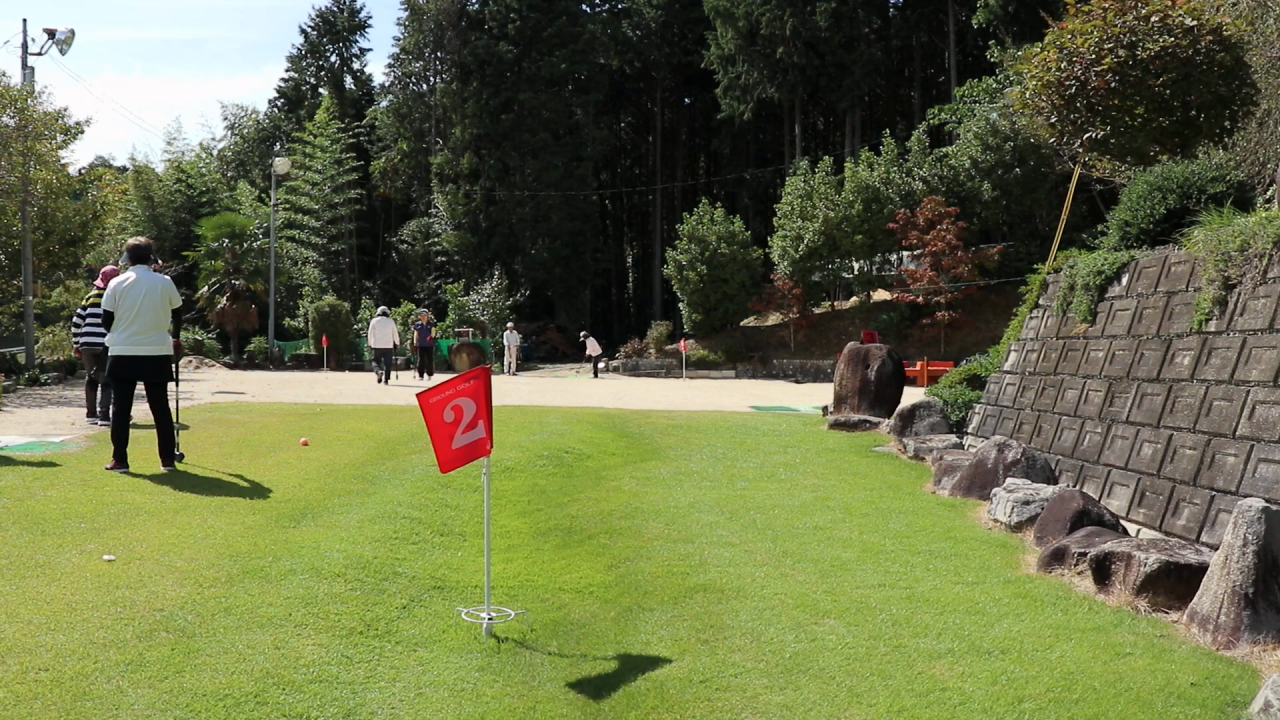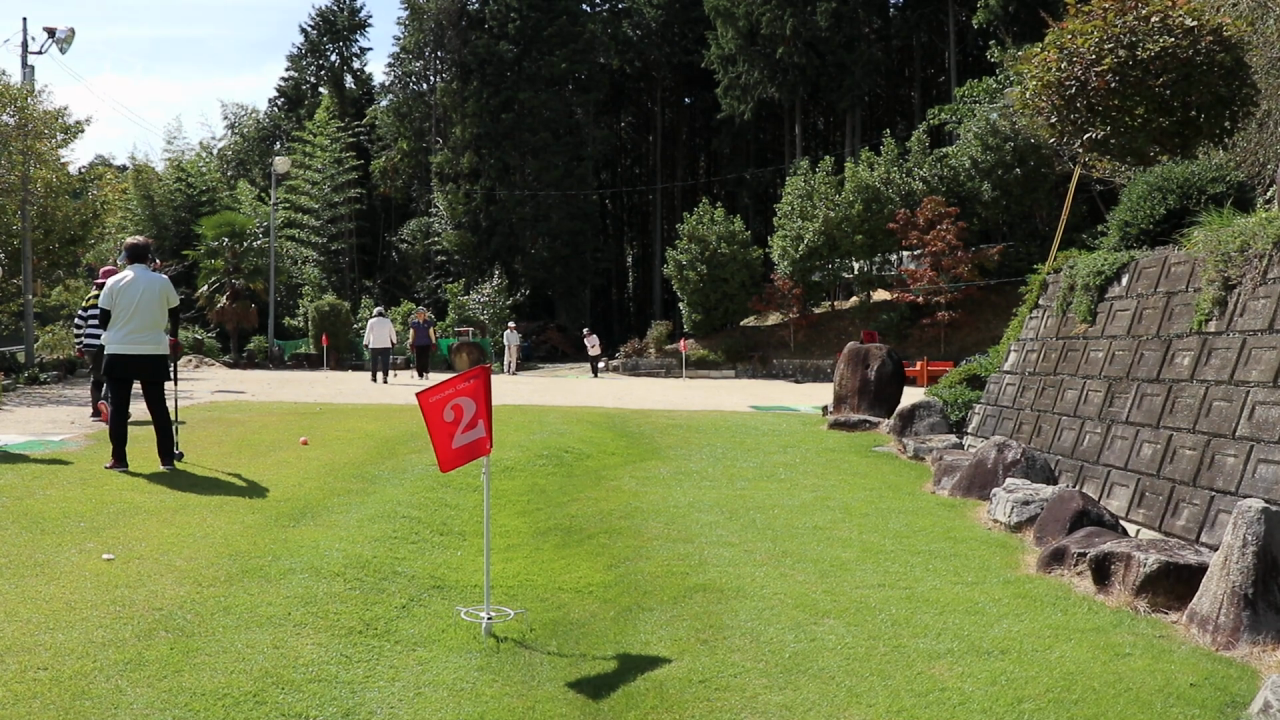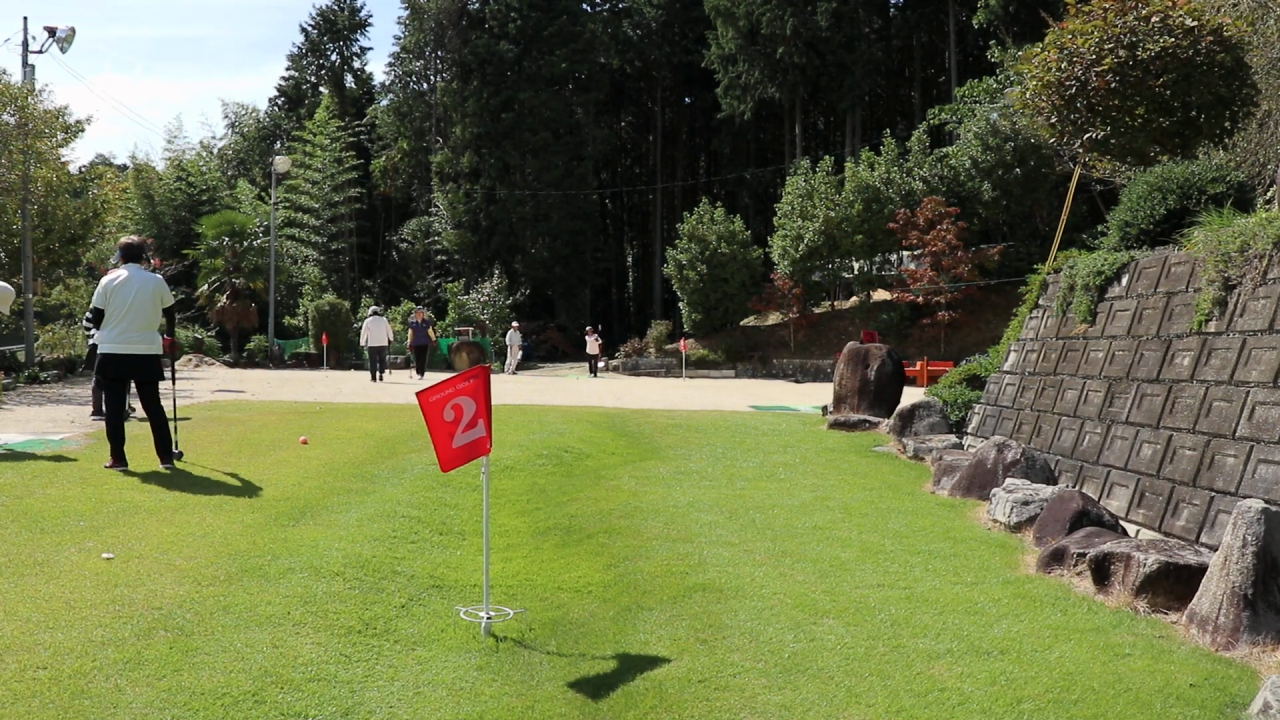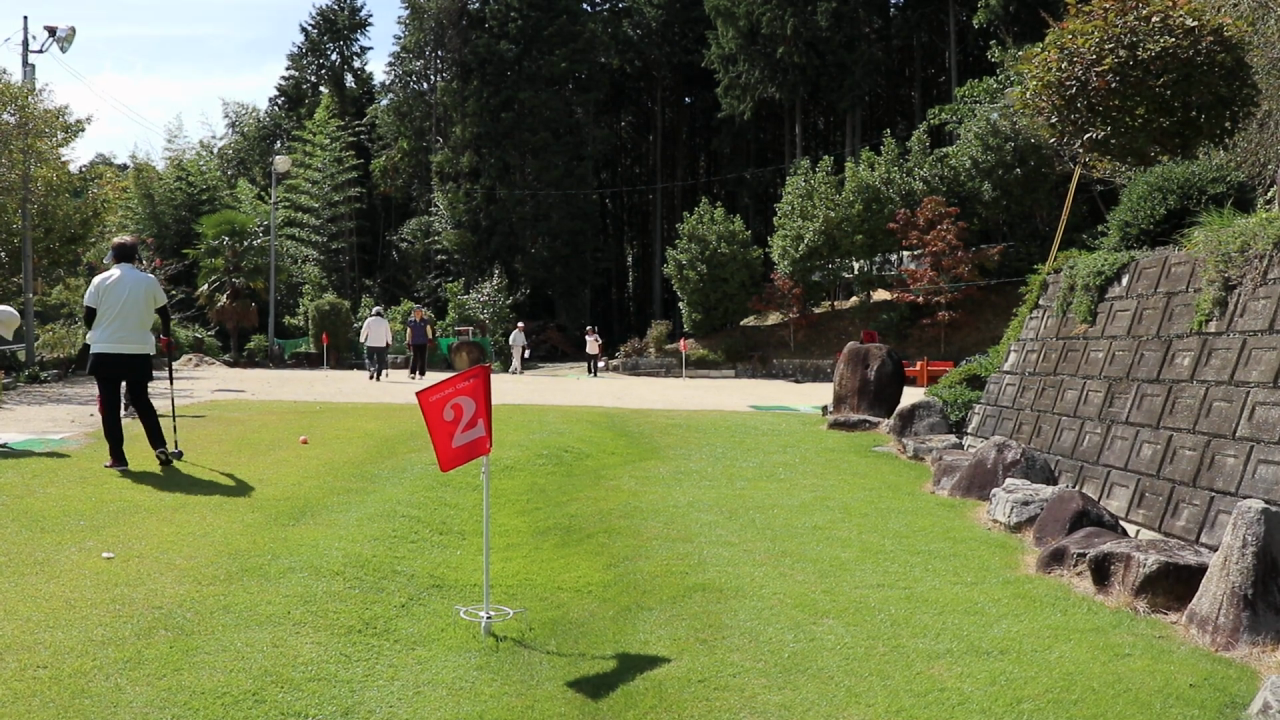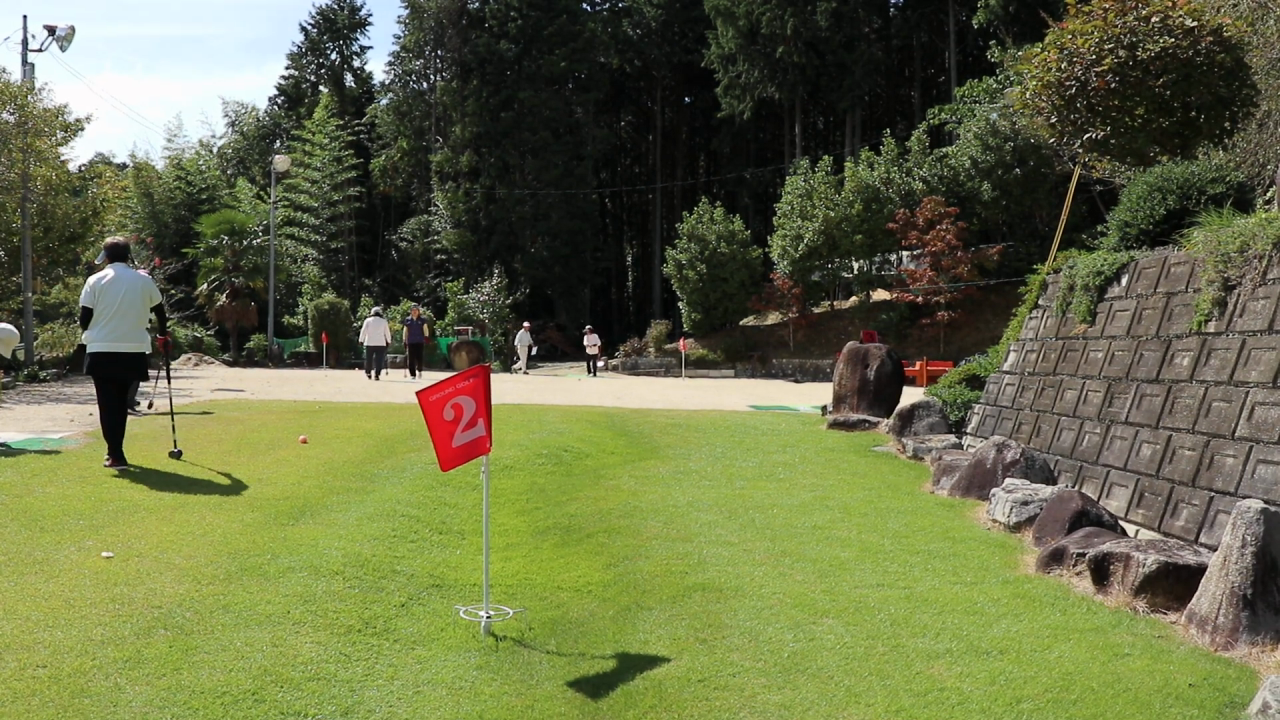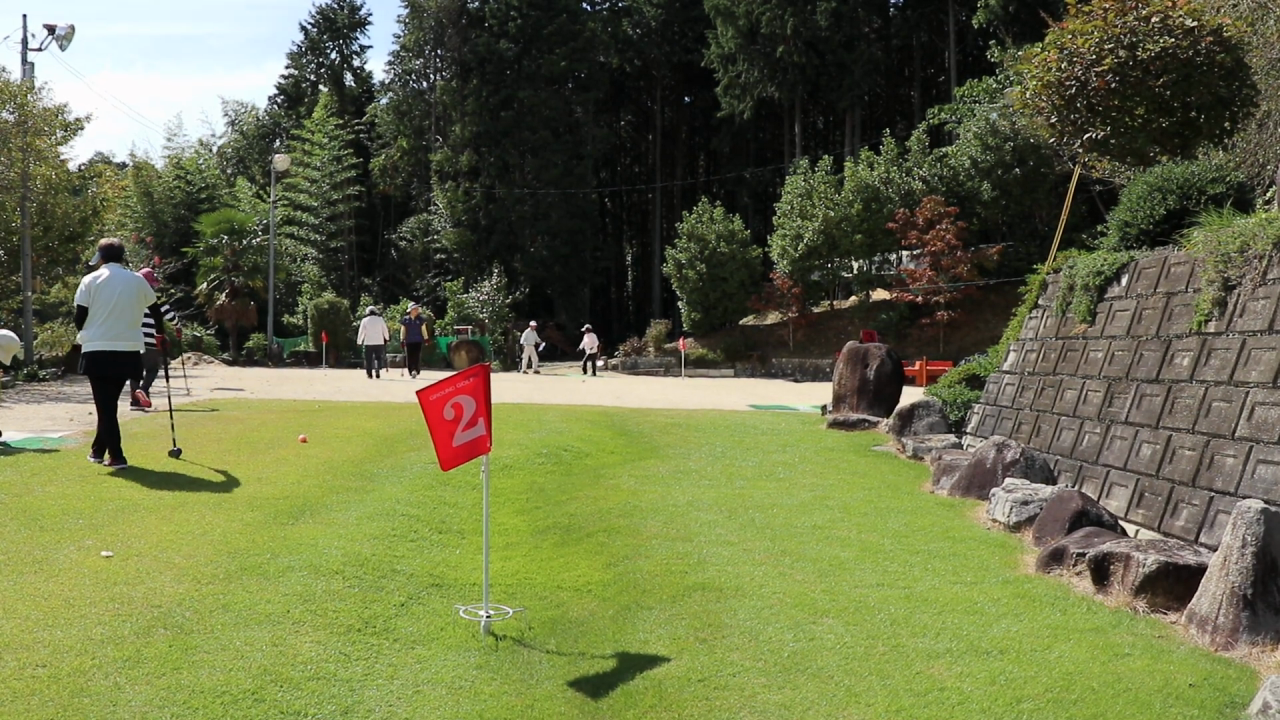
dt=0.3s
person 1, frame 1
left shoulder: (117, 283)
right shoulder: (165, 283)
left elbow: (106, 321)
right elbow: (177, 315)
right wrist: (175, 339)
left hip: (123, 353)
right hip: (157, 353)
left knee: (121, 408)
right knee: (160, 408)
left ankle: (120, 460)
right ankle: (168, 459)
person 1, frame 2
left shoulder: (114, 282)
right shoulder: (162, 282)
left elbow: (103, 320)
right elbow: (174, 315)
right wrist: (173, 338)
left hip: (119, 353)
right hip: (153, 353)
left knee: (118, 408)
right knee: (158, 407)
left ankle: (119, 459)
right ankle: (167, 458)
person 1, frame 3
left shoulder: (108, 281)
right shoulder: (156, 281)
left elbow: (96, 318)
right elbow: (170, 314)
right wrist: (169, 338)
left hip: (112, 352)
right hip: (146, 352)
left knee: (114, 407)
right knee: (153, 406)
left ankle: (118, 458)
right ankle: (166, 456)
person 1, frame 4
left shoulder: (101, 280)
right shoulder: (149, 281)
left elbow: (88, 317)
right elbow: (164, 313)
right wrist: (165, 337)
left hip: (105, 351)
right hip: (138, 352)
left knee: (110, 406)
right knee: (142, 402)
left ankle: (118, 458)
right ankle: (160, 447)
person 1, frame 5
left shoulder: (96, 280)
right shoulder: (143, 280)
left elbow: (85, 318)
right elbow: (160, 311)
left wrist: (92, 334)
right wrist: (162, 336)
left hip: (102, 351)
right hip: (133, 351)
left knee: (107, 404)
right knee: (120, 402)
left ankle: (116, 457)
right ankle: (114, 449)
person 1, frame 6
left shoulder: (91, 280)
right shoulder: (137, 280)
left elbow: (79, 317)
right elbow: (155, 310)
left wrist: (86, 334)
right wrist: (160, 334)
left hip: (97, 350)
right hip: (128, 350)
left knee: (104, 403)
right knee: (110, 401)
left ankle: (116, 455)
right ankle: (99, 449)
